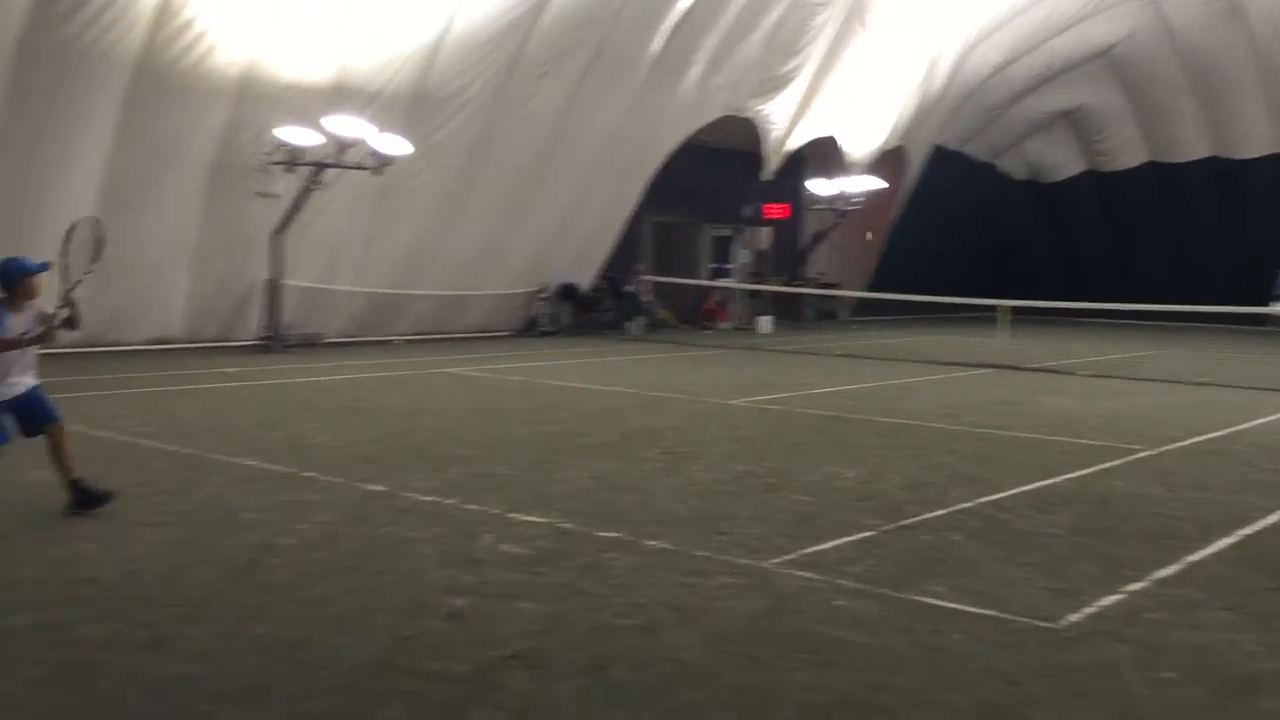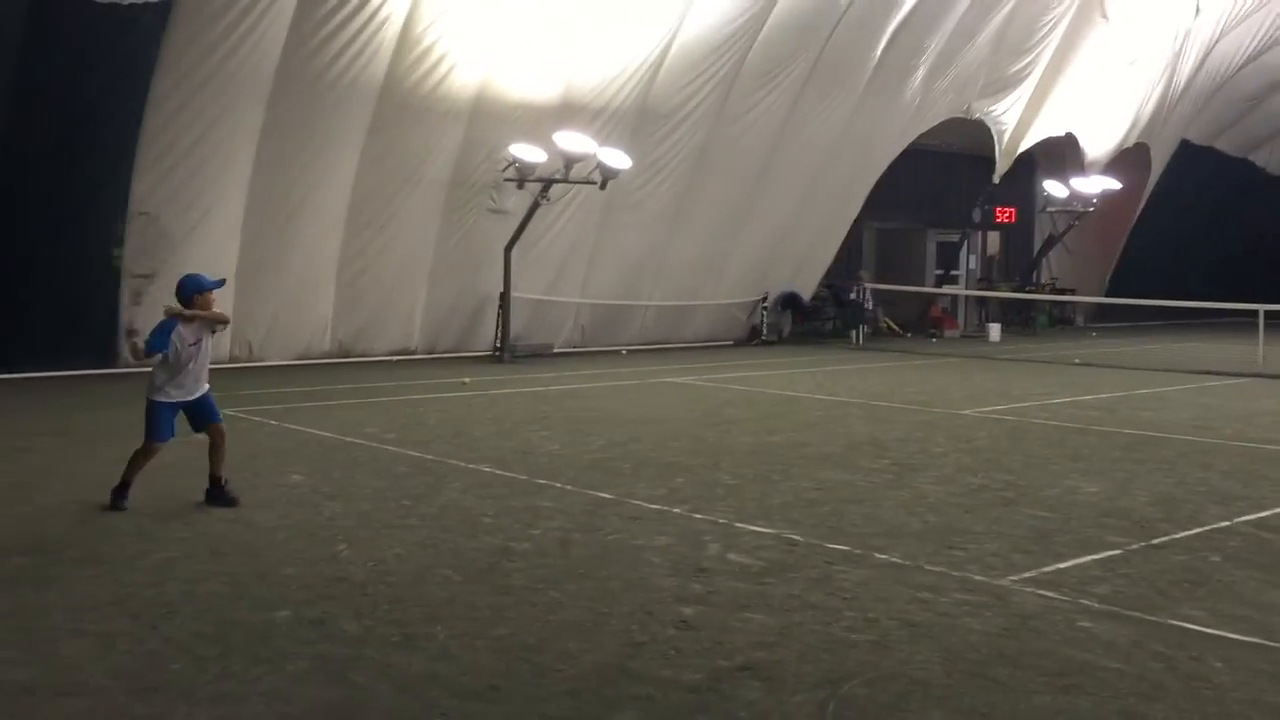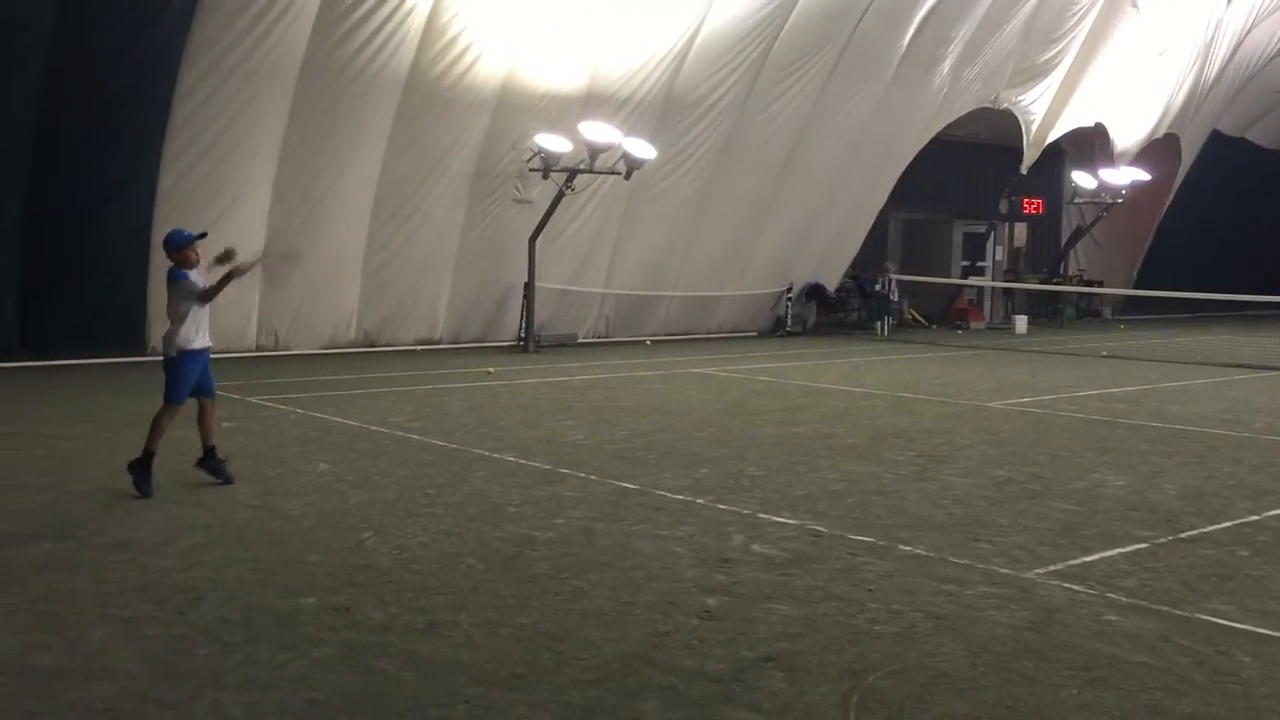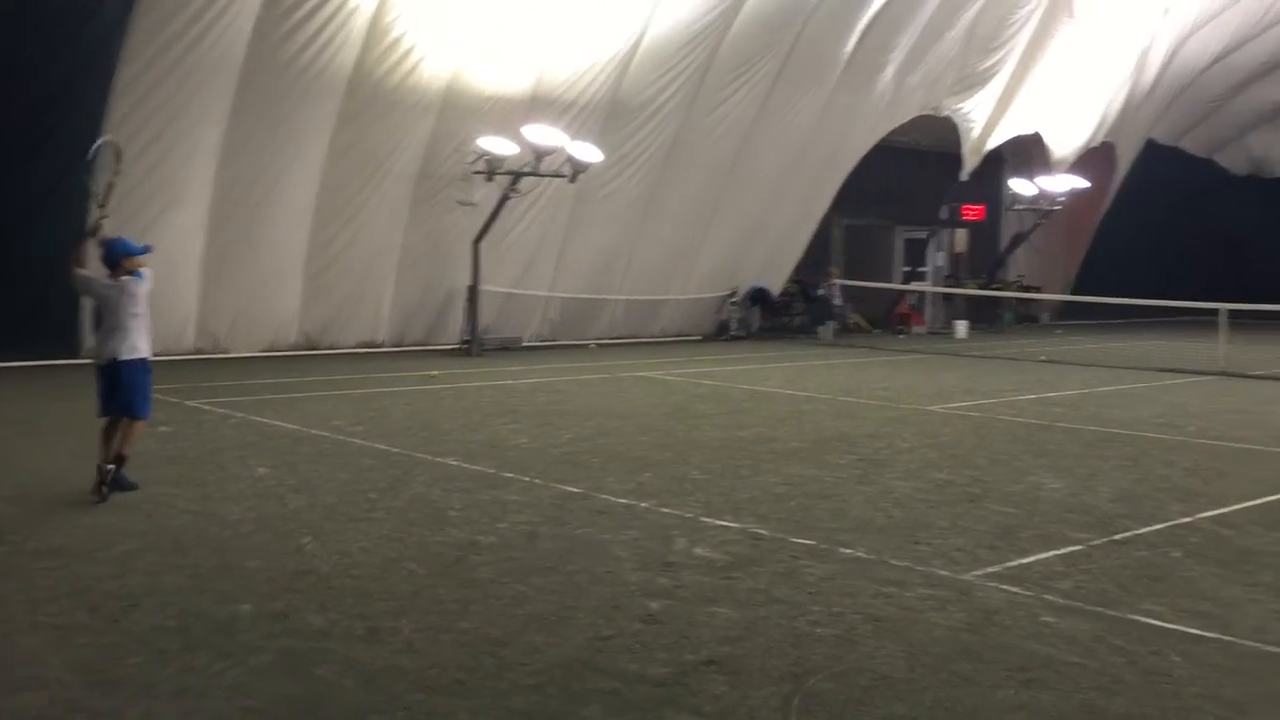
dt=0.5s
person 1, frame 1
left shoulder: (31, 309)
left elbow: (72, 325)
left wrist: (72, 311)
right wrist: (33, 339)
left hip: (24, 387)
left knee: (57, 430)
left ankle: (79, 492)
person 1, frame 2
left shoulder: (206, 318)
right shoulder: (169, 327)
left elbow: (225, 319)
right elbow: (140, 356)
left wrist: (188, 313)
right wrist: (133, 342)
left hip: (197, 391)
right hip: (164, 394)
left knee: (219, 433)
right knee: (153, 446)
left ankle: (216, 488)
right ankle: (122, 488)
person 1, frame 3
left shoulder: (193, 270)
right shoulder: (178, 276)
right elbow: (204, 297)
left wrist: (222, 259)
right wrist: (229, 276)
left hip: (199, 347)
right hip: (182, 350)
left knee: (207, 401)
right knee: (173, 406)
left ankle: (210, 456)
person 1, frame 4
left shoulder: (98, 285)
right shoulder: (140, 281)
left elbow: (76, 268)
right elbow: (142, 268)
left wrist: (89, 239)
right wrist: (107, 243)
left hip: (105, 360)
right hip: (133, 360)
left knee: (114, 417)
right knee: (137, 418)
left ankle: (107, 472)
right ankle: (113, 467)
